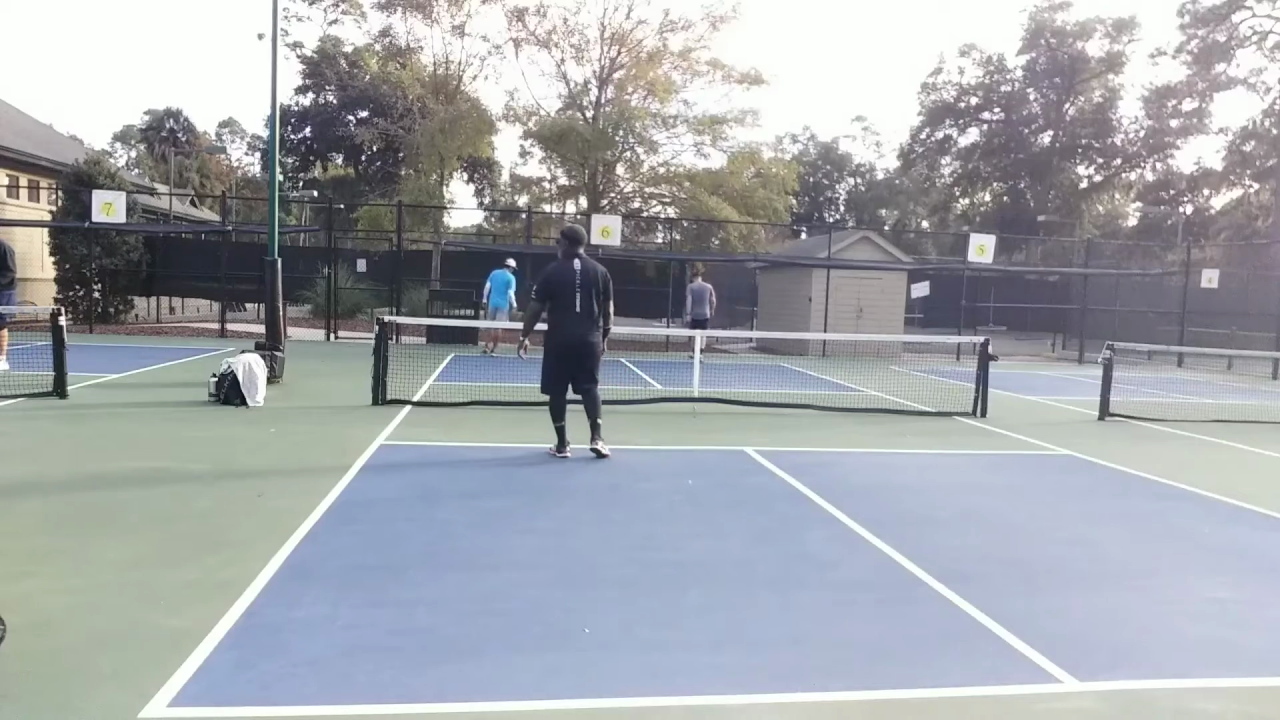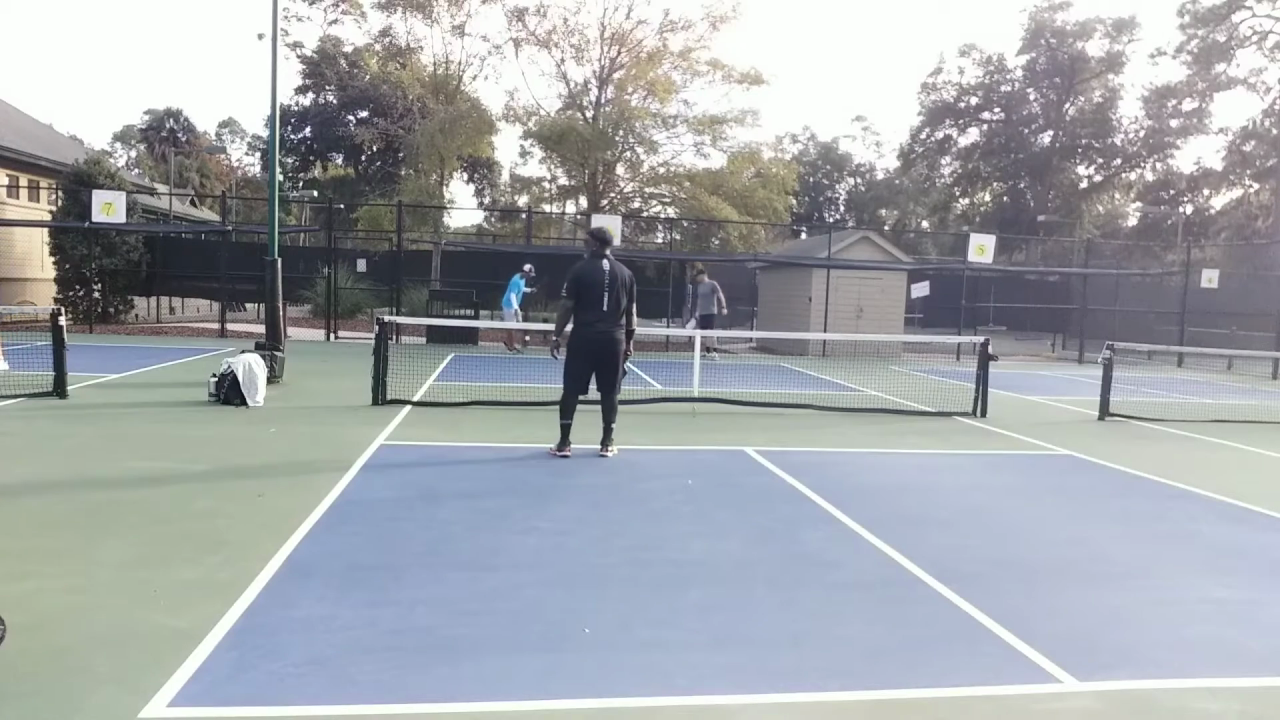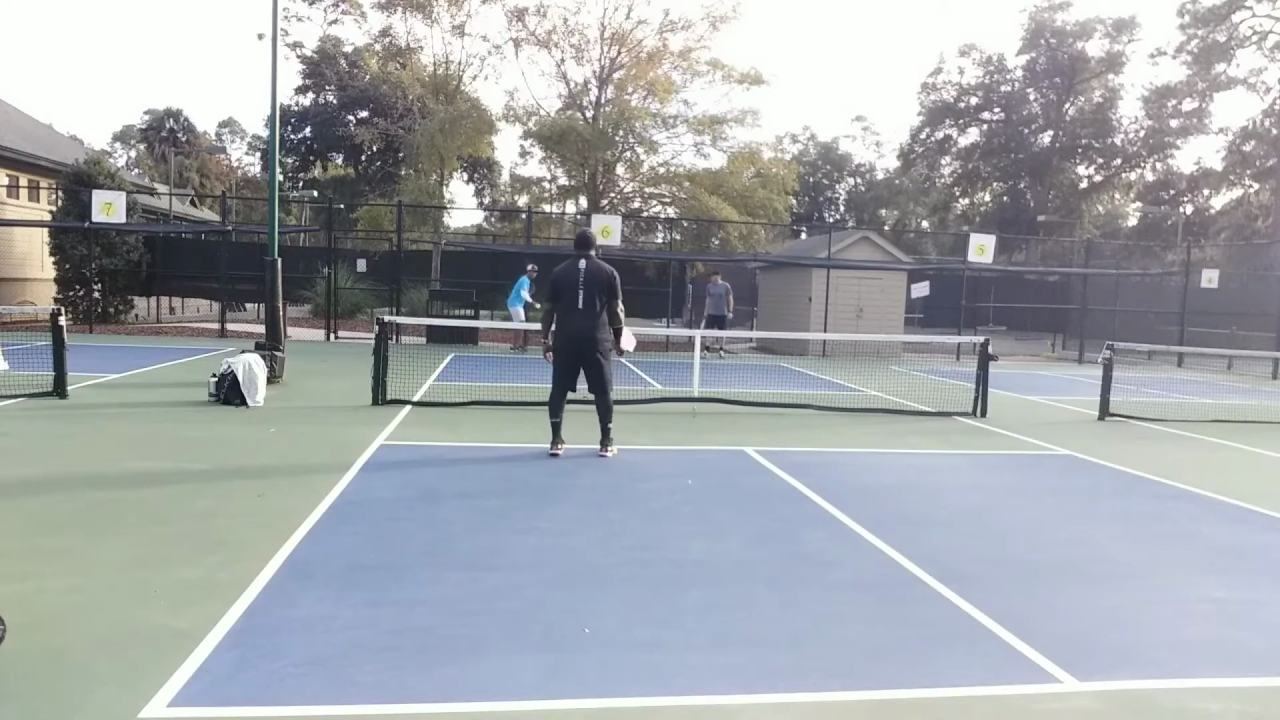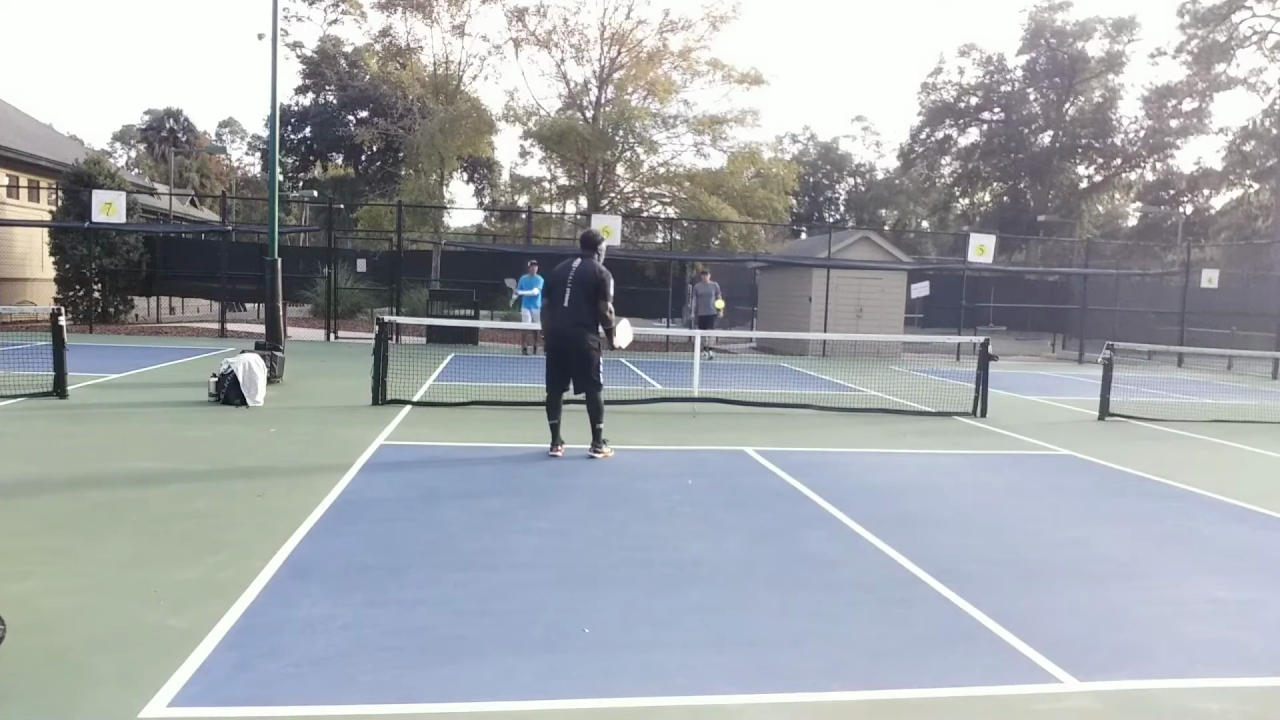
dt=1s
person 1, frame 1
left shoulder: (552, 272)
right shoulder: (600, 271)
left elbow: (535, 309)
right elbow: (608, 310)
left wrist: (524, 336)
right wrist: (603, 338)
left hip: (559, 341)
right hip: (590, 340)
left knee: (557, 392)
right knee: (590, 389)
left ankle: (562, 444)
right ankle: (596, 438)
person 1, frame 2
left shoulder: (580, 269)
right shoulder: (625, 273)
left elbow: (566, 307)
right elbow: (631, 312)
left wrist: (556, 336)
right wrist: (628, 341)
left hip: (583, 338)
right hip: (613, 340)
left knee: (571, 390)
right knee: (610, 392)
left ankle: (564, 443)
right ankle: (607, 443)
person 1, frame 3
left shoulder: (559, 272)
right shoulder: (608, 272)
left elbow: (549, 310)
right elbow: (616, 310)
left wrist: (546, 339)
right wrist: (618, 339)
left hip: (565, 339)
right hip: (597, 339)
left knee: (559, 390)
right knee: (602, 391)
left ankle: (556, 441)
right ankle: (606, 443)
person 1, frame 4
left shoulder: (559, 269)
right shoulder: (601, 273)
left elbow: (546, 306)
right elbow: (605, 311)
left wrist: (546, 336)
right wrist: (611, 337)
left hip: (555, 335)
right hip: (583, 337)
left knee: (554, 390)
right knee: (593, 390)
left ankle: (556, 442)
right ankle: (597, 444)
